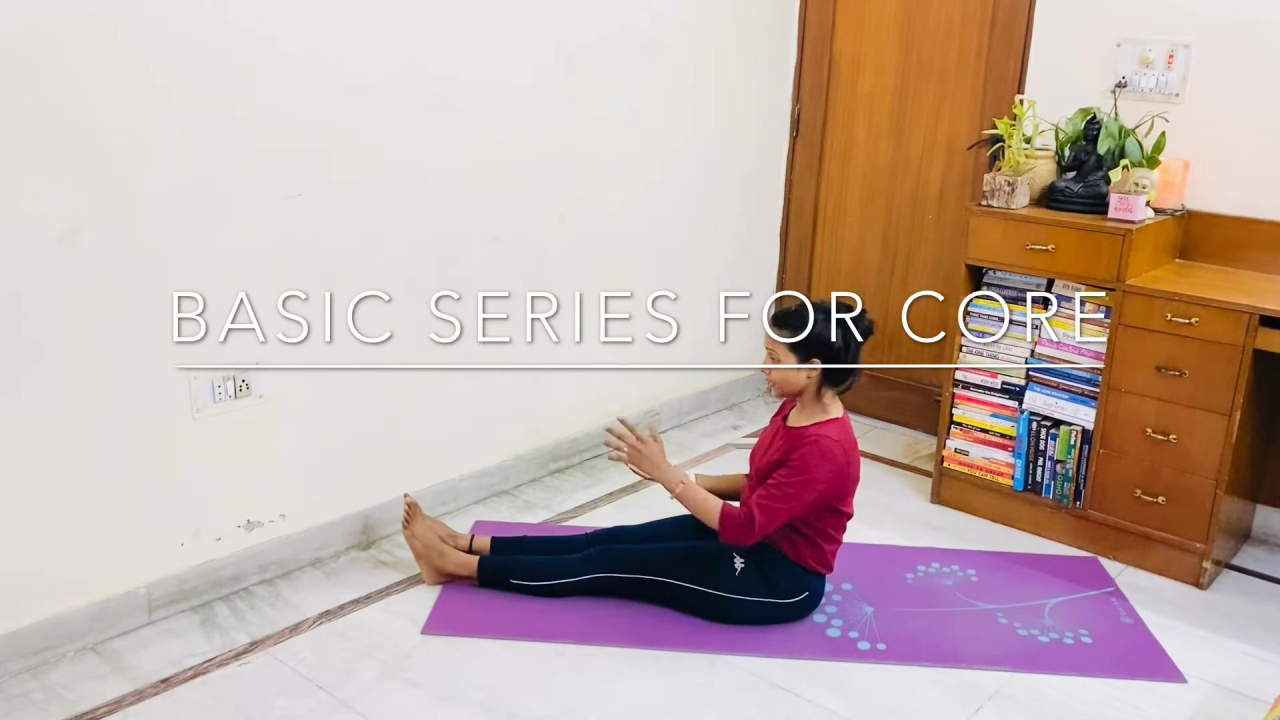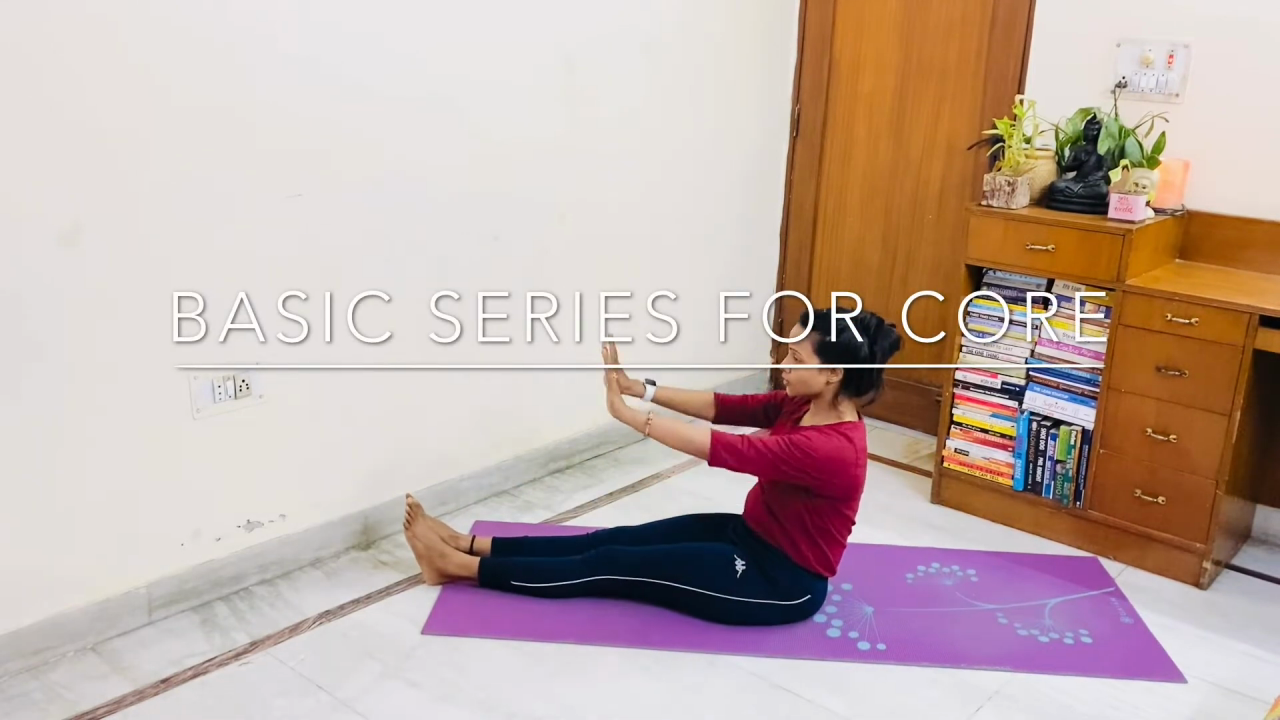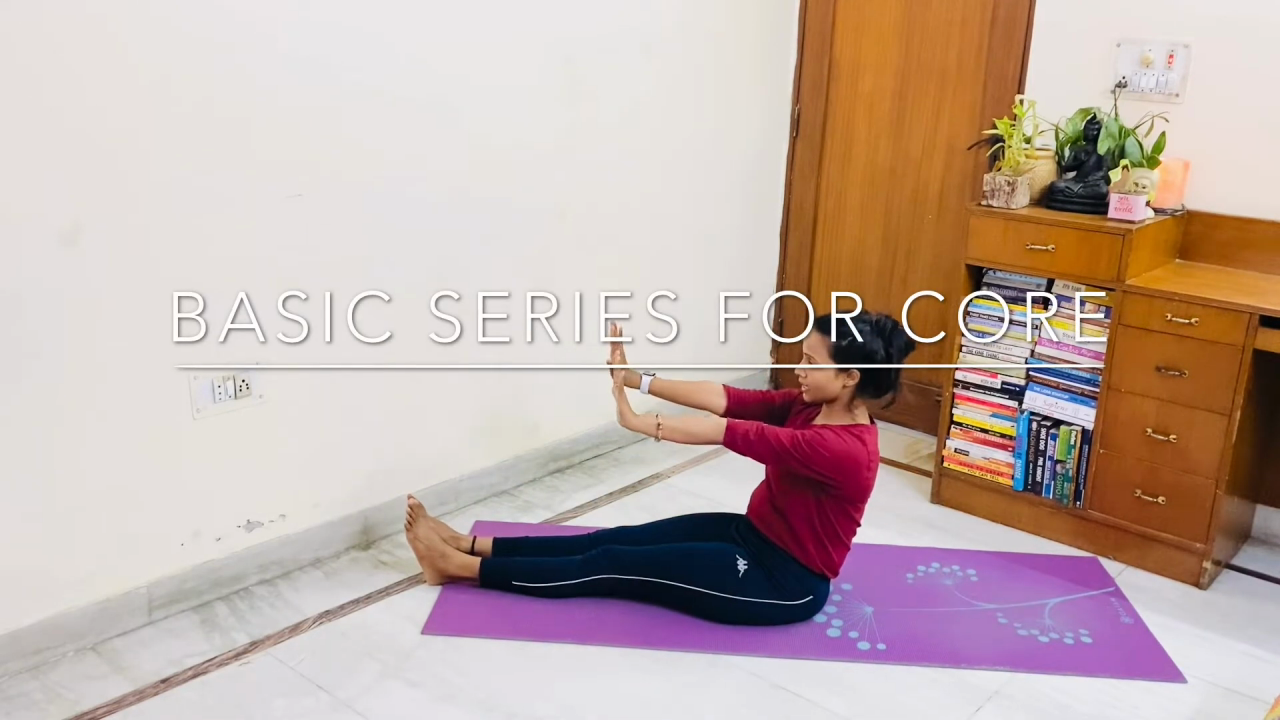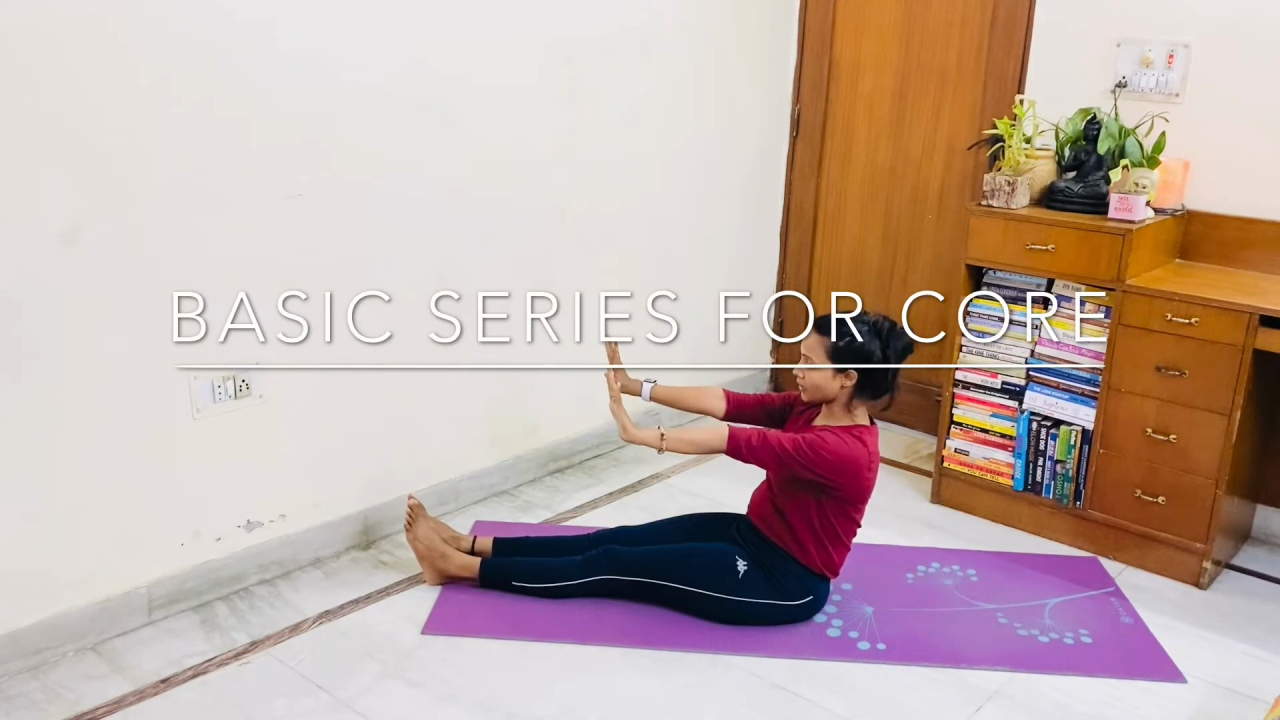
dt=0.4s
person 1, frame 1
left shoulder: (825, 448)
right shoulder: (797, 409)
left elbow: (743, 527)
left wrist: (668, 478)
right wrist: (673, 474)
left hip: (782, 583)
right hip: (756, 545)
left knee: (616, 564)
right knee: (614, 539)
left ankle: (458, 566)
right ankle: (468, 544)
person 1, frame 2
left shoulder: (831, 450)
right shoulder: (803, 405)
left elbow: (724, 447)
right elbow: (723, 407)
left wrist: (630, 415)
right wrist: (638, 386)
left hip: (783, 583)
right hip: (753, 537)
left knee: (613, 567)
right knee: (614, 540)
left ankle: (459, 566)
right ankle: (469, 544)
person 1, frame 3
left shoulder: (845, 450)
right shoulder: (815, 406)
left elbow: (736, 433)
right elbow: (728, 399)
left wrist: (641, 422)
right wrist: (638, 380)
left hip: (786, 582)
right hip: (756, 536)
left knee: (615, 565)
right knee: (616, 540)
left ankle: (459, 566)
right ankle: (470, 544)
person 1, frame 4
left shoulder: (846, 452)
right shoulder: (815, 409)
left elbow: (738, 441)
right elbow: (728, 403)
left wrist: (641, 435)
right wrist: (638, 387)
left hip: (785, 582)
right hip: (756, 536)
left knee: (615, 564)
right knee: (615, 539)
left ankle: (460, 566)
right ankle: (470, 544)
